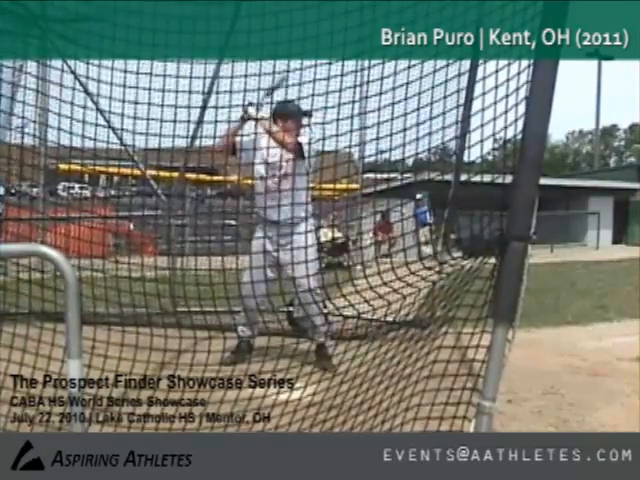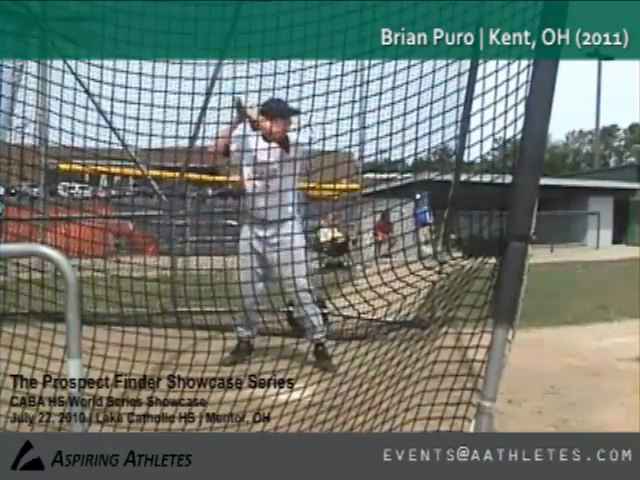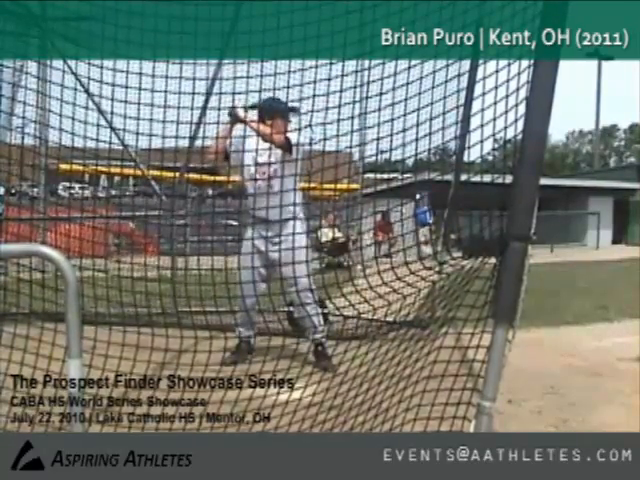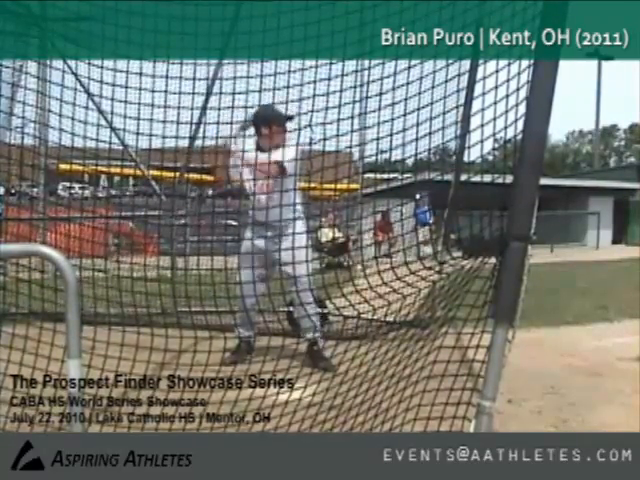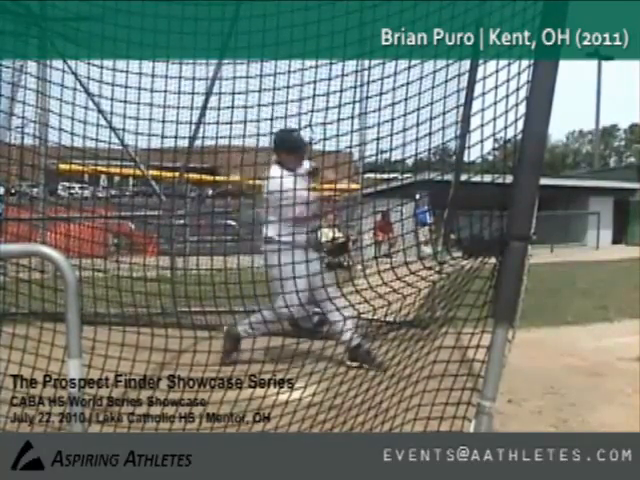
dt=0.4s
person 1, frame 1
left shoulder: (305, 145)
right shoulder: (259, 143)
left elbow: (287, 143)
right elbow: (225, 146)
left wrist: (258, 119)
right wrist: (243, 121)
left hip: (298, 229)
right hip: (266, 228)
left knee: (307, 288)
right knee: (251, 287)
left ankle: (322, 345)
right ankle: (245, 342)
person 1, frame 2
left shoulder: (295, 144)
right shoulder: (246, 142)
left elbow: (275, 135)
right elbow: (217, 149)
left wrist: (250, 113)
right wrist: (237, 121)
left hip: (285, 227)
right hip: (253, 227)
left knee: (299, 287)
right knee: (246, 288)
left ankle: (319, 345)
right ankle: (244, 342)
person 1, frame 3
left shoulder: (294, 142)
right shoulder: (245, 144)
left elbow: (277, 139)
right elbow: (215, 155)
left wrist: (245, 119)
right wrist: (231, 123)
left hip: (289, 227)
right hip: (257, 227)
left knee: (302, 286)
right knee: (248, 288)
left ankle: (319, 345)
right ankle: (245, 341)
person 1, frame 4
left shoulder: (290, 150)
right shoulder: (244, 151)
left elbow: (270, 170)
left wrist: (239, 157)
right wrist: (228, 158)
left hip: (291, 228)
right hip: (257, 230)
left knee: (302, 286)
right knee: (248, 287)
left ankle: (314, 346)
right ankle: (245, 341)
person 1, frame 5
left shoulder: (303, 167)
right shoulder: (277, 179)
right elbow: (306, 214)
left hip: (303, 244)
right hip: (284, 248)
left knee: (326, 297)
right knee: (290, 305)
left ankle: (354, 346)
right ankle: (236, 334)
